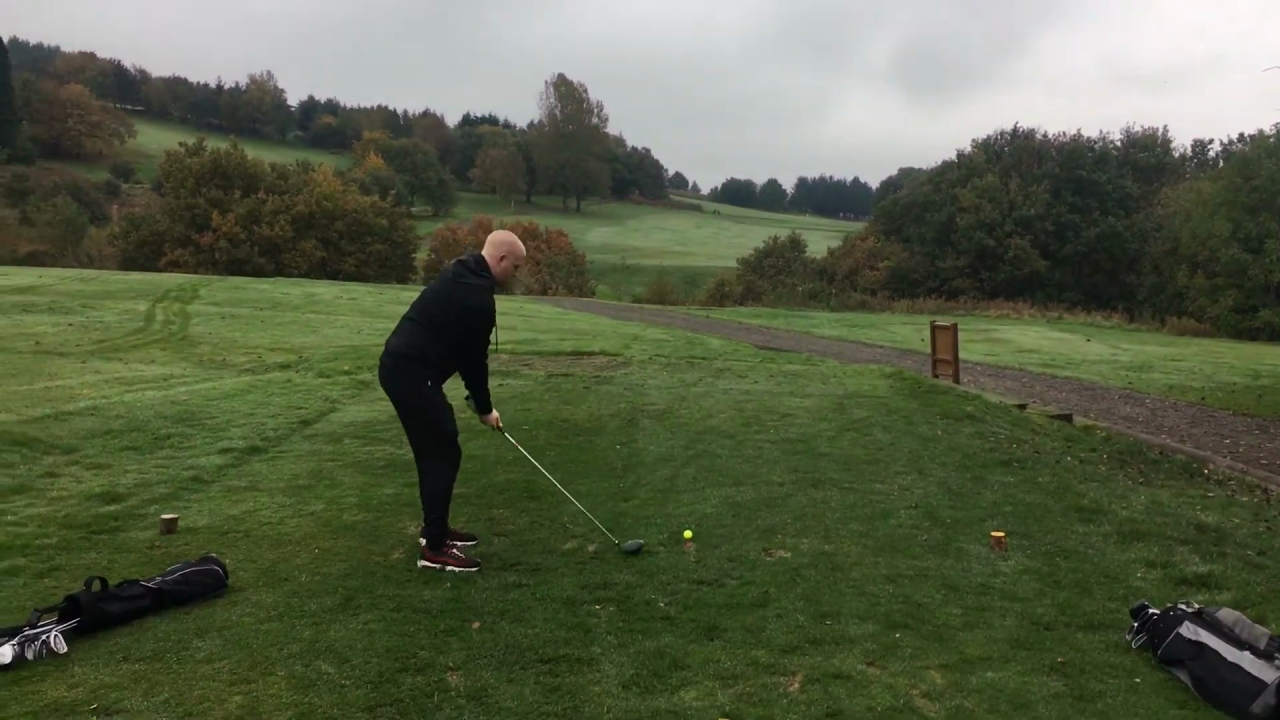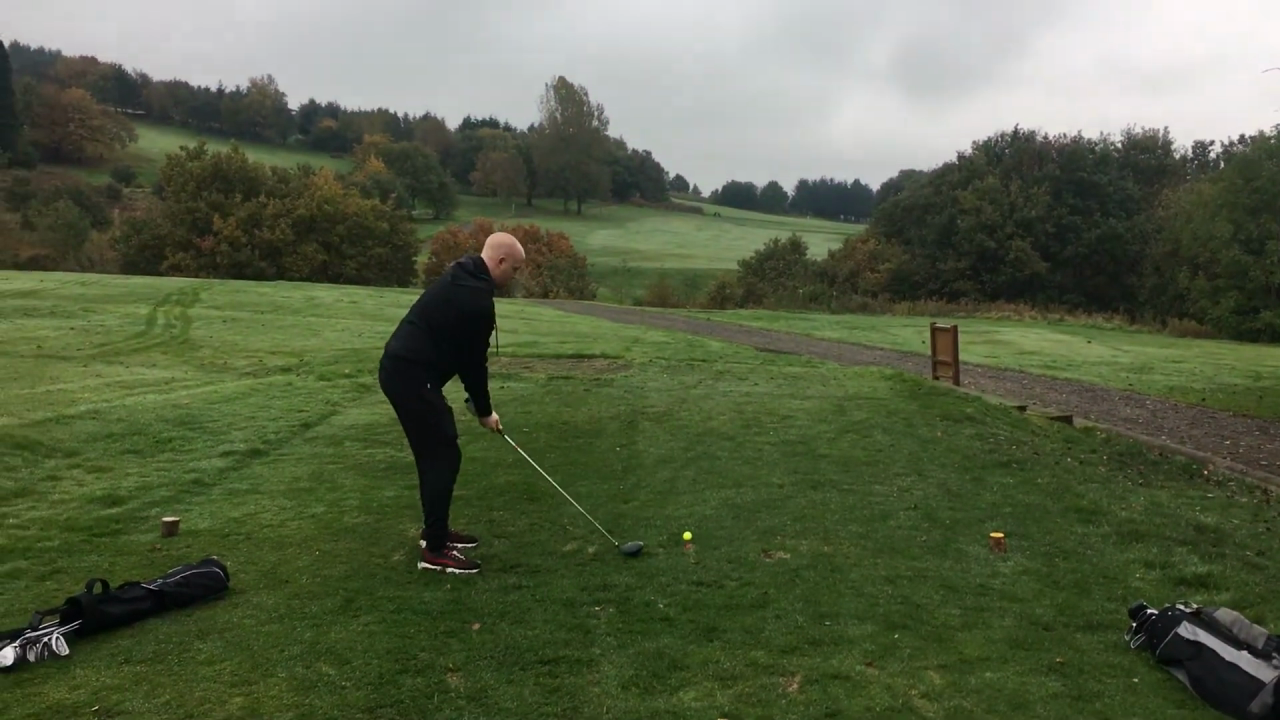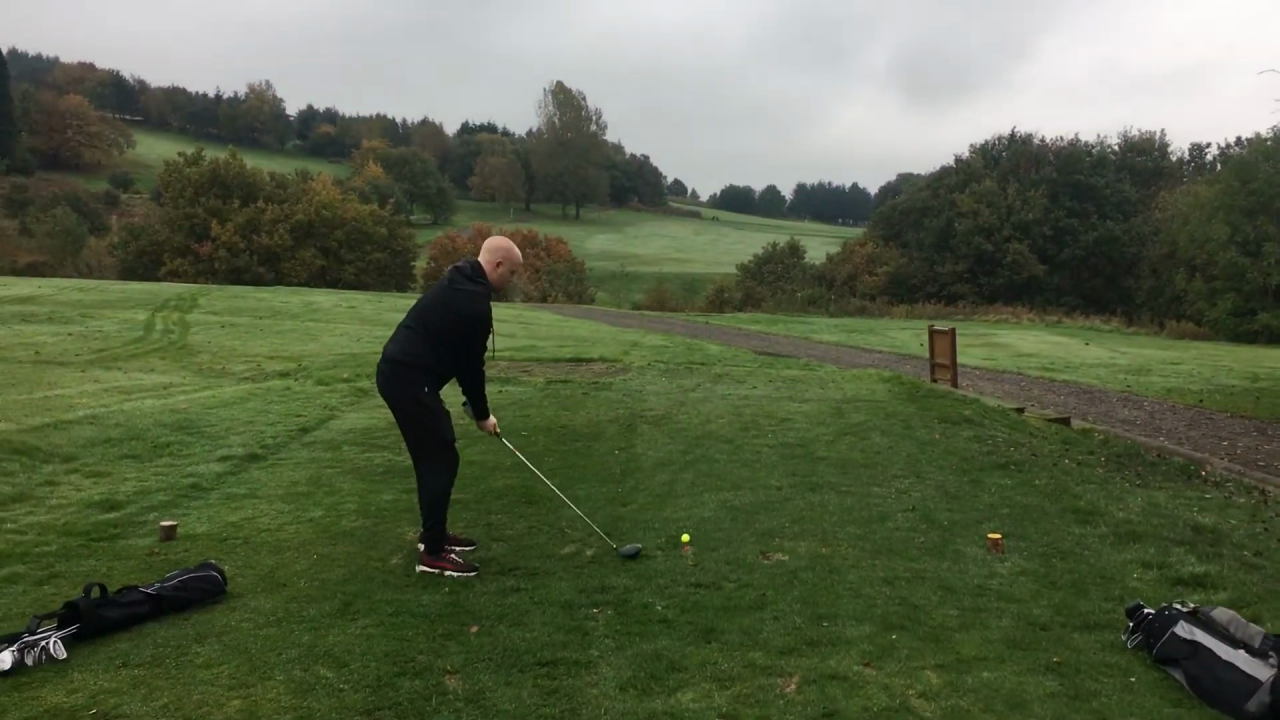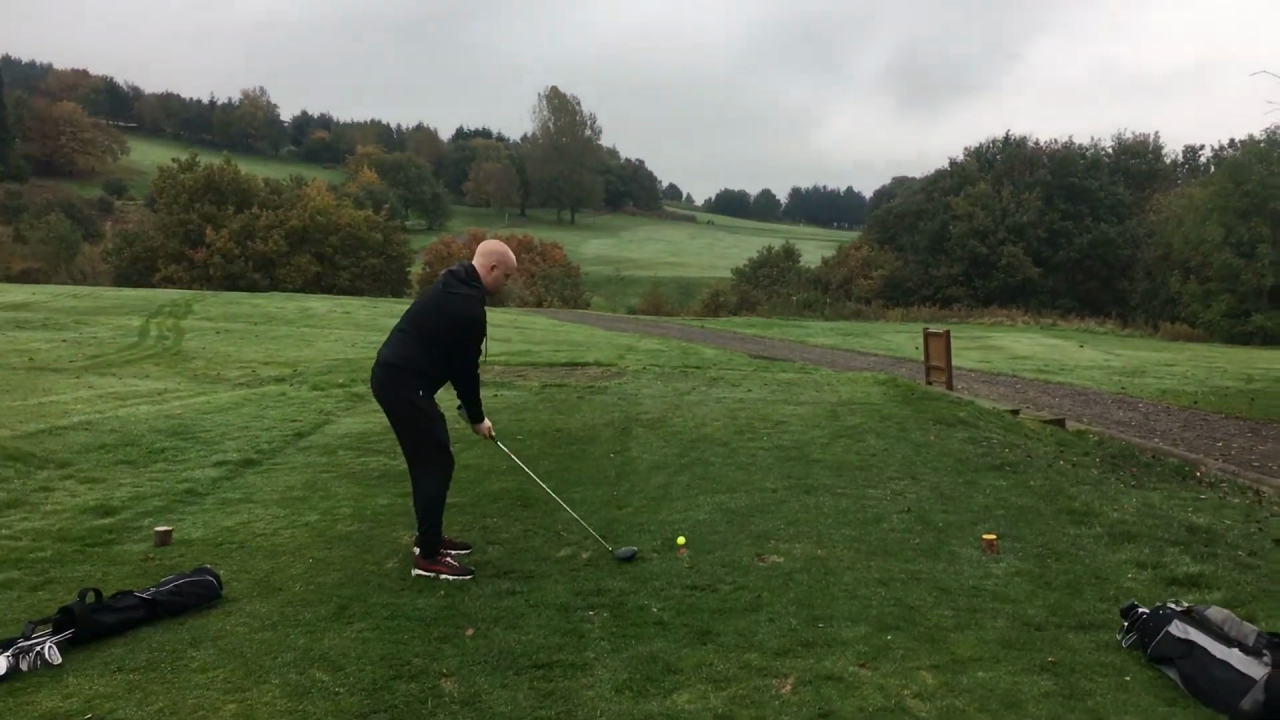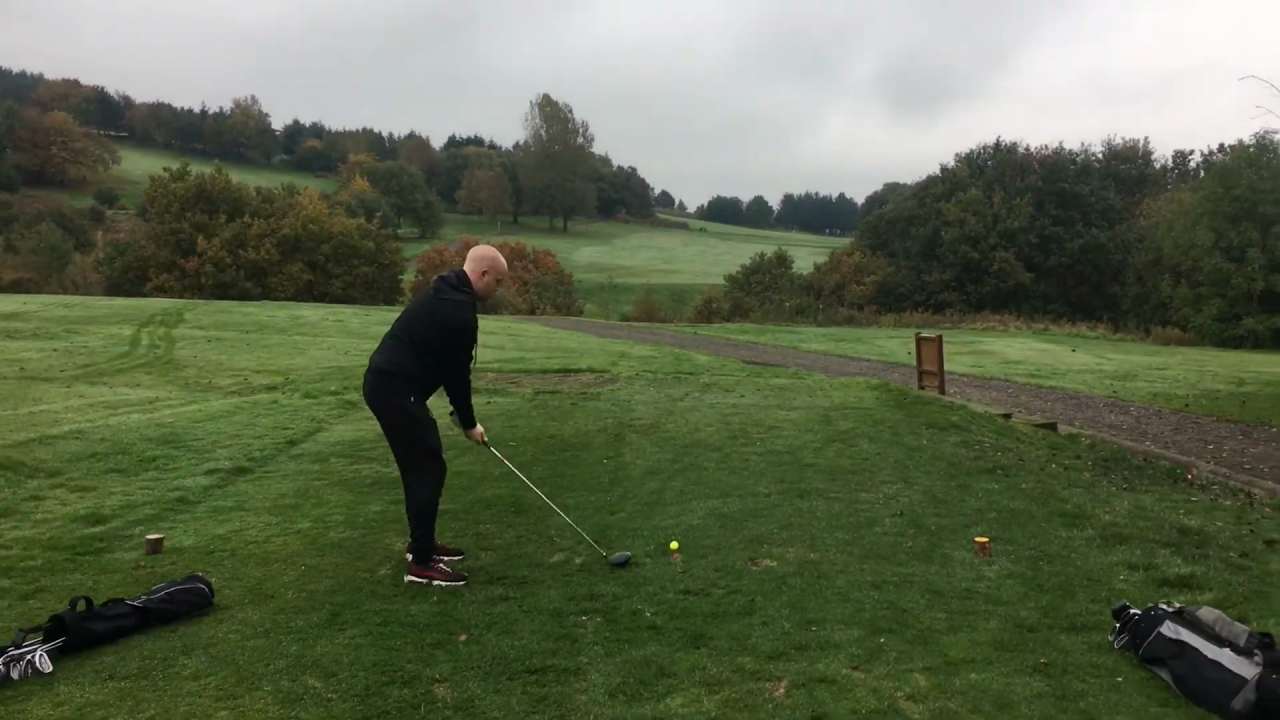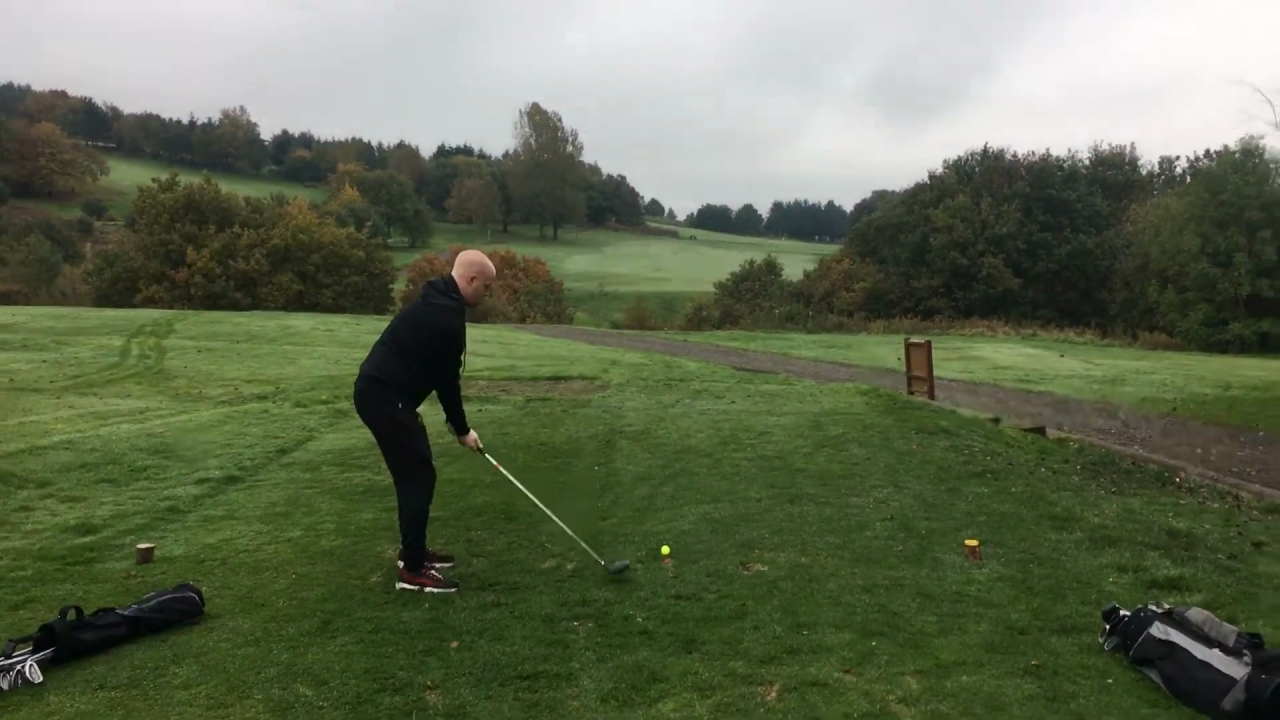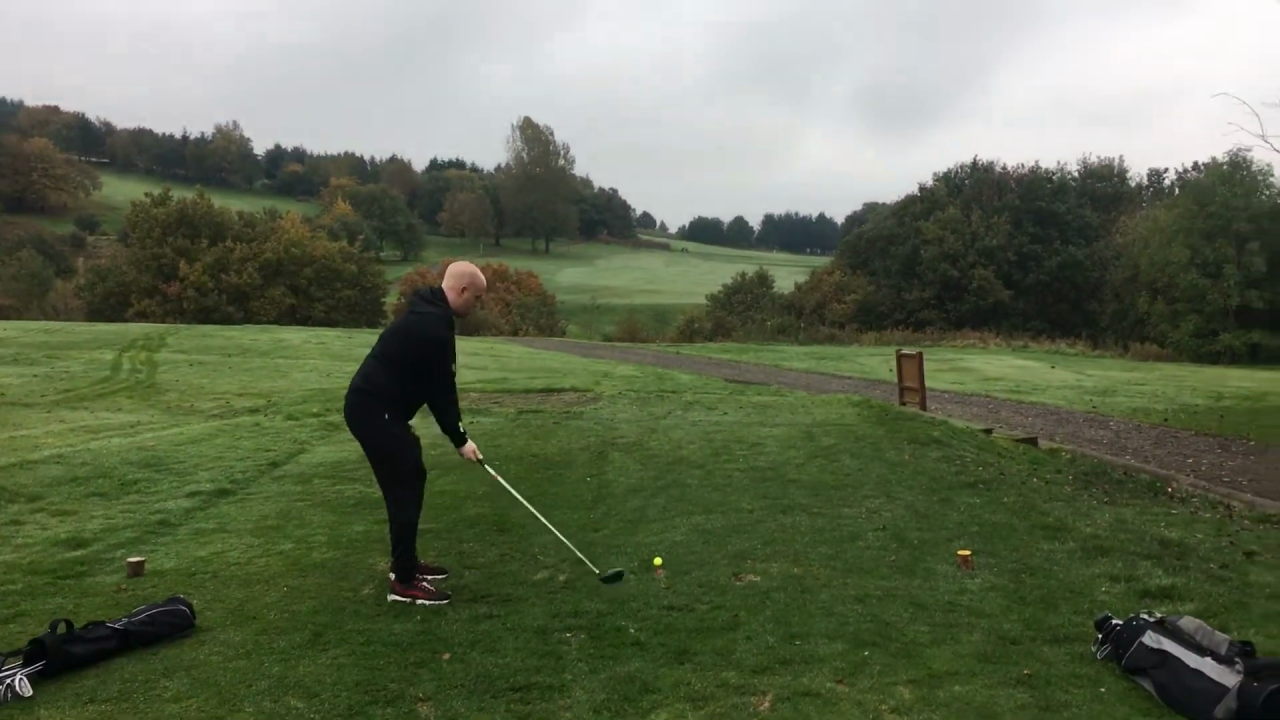
dt=0.1s
person 1, frame 1
left shoulder: (461, 276)
right shoulder: (477, 297)
right elbow: (474, 358)
left wrist: (478, 400)
right wrist: (485, 408)
left hip: (402, 364)
right hip: (412, 373)
left knee: (434, 451)
right knee: (443, 454)
left ankle: (435, 527)
right ankle: (435, 547)
person 1, frame 2
left shoulder: (461, 278)
right shoulder: (476, 300)
right elbow: (473, 360)
left wrist: (478, 403)
right wrist: (484, 410)
left hip: (401, 367)
right hip: (412, 376)
left knee: (435, 453)
right knee: (443, 456)
left ankle: (435, 530)
right ankle: (435, 549)
person 1, frame 3
left shoulder: (459, 282)
right shoulder: (473, 303)
right elbow: (471, 364)
left wrist: (475, 406)
right wrist: (482, 413)
left hip: (399, 370)
right hip: (410, 379)
left knee: (433, 456)
right knee: (441, 459)
left ankle: (433, 533)
right ankle: (433, 552)
person 1, frame 4
left shoulder: (453, 286)
right shoulder: (467, 307)
right elbow: (465, 367)
left wrist: (469, 409)
right wrist: (476, 416)
left hip: (394, 375)
right hip: (404, 383)
left knee: (429, 459)
right knee: (436, 463)
left ankle: (429, 537)
right ankle: (429, 556)
person 1, frame 5
left shoulder: (447, 294)
right shoulder: (458, 312)
left elbow: (449, 367)
right elbow: (457, 373)
left wrist: (463, 415)
right wrist: (469, 423)
left hip: (388, 382)
right hip: (396, 390)
left knee: (422, 466)
right knee: (428, 469)
left ankle: (422, 543)
right ankle: (421, 562)
person 1, frame 6
left shoulder: (437, 301)
right shoulder: (445, 318)
left elbow: (438, 374)
right elbow: (446, 379)
left wrist: (456, 422)
right wrist: (462, 429)
left hip: (379, 390)
right hip: (385, 397)
left knee: (414, 472)
right knee: (418, 476)
left ankle: (413, 550)
right ankle: (412, 569)
person 1, frame 7
left shoulder: (437, 319)
right shoulder: (429, 326)
left elbow: (443, 380)
right elbow: (436, 390)
left wrist: (458, 432)
right wrist: (459, 439)
left hip: (383, 407)
right hip: (373, 410)
left knee: (410, 480)
right knee: (404, 488)
left ankle: (405, 562)
right ankle: (404, 581)
